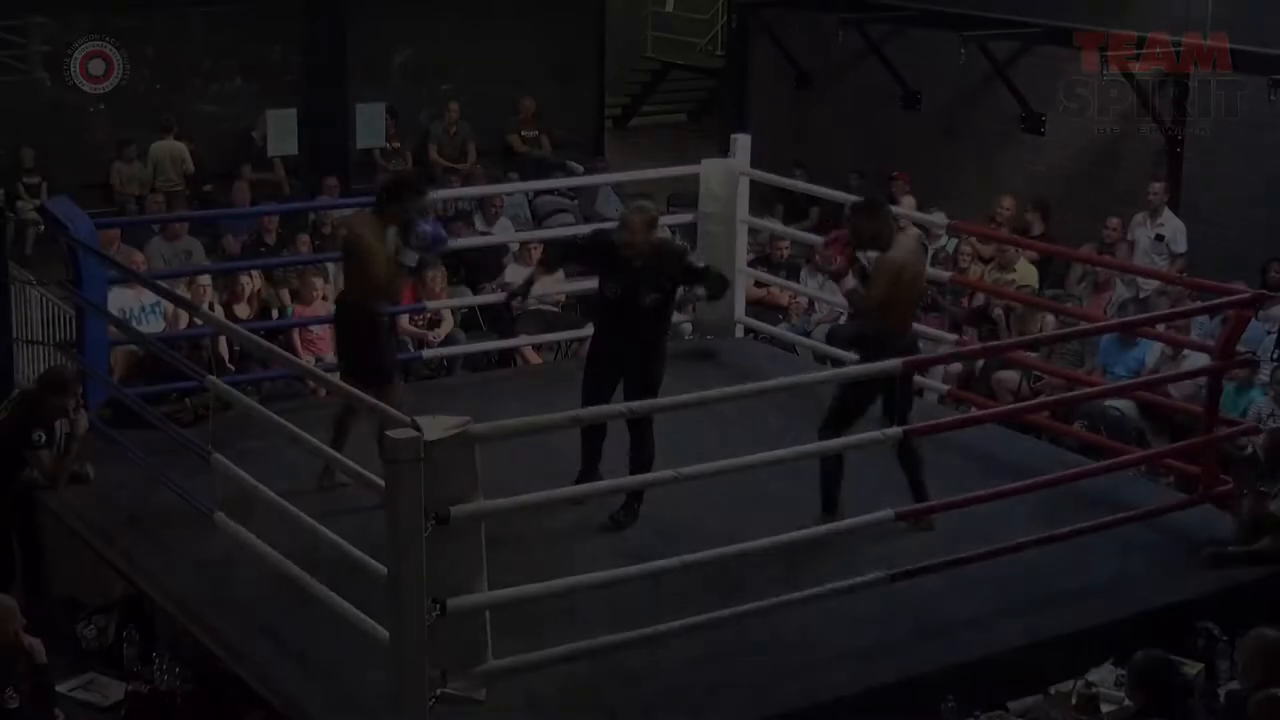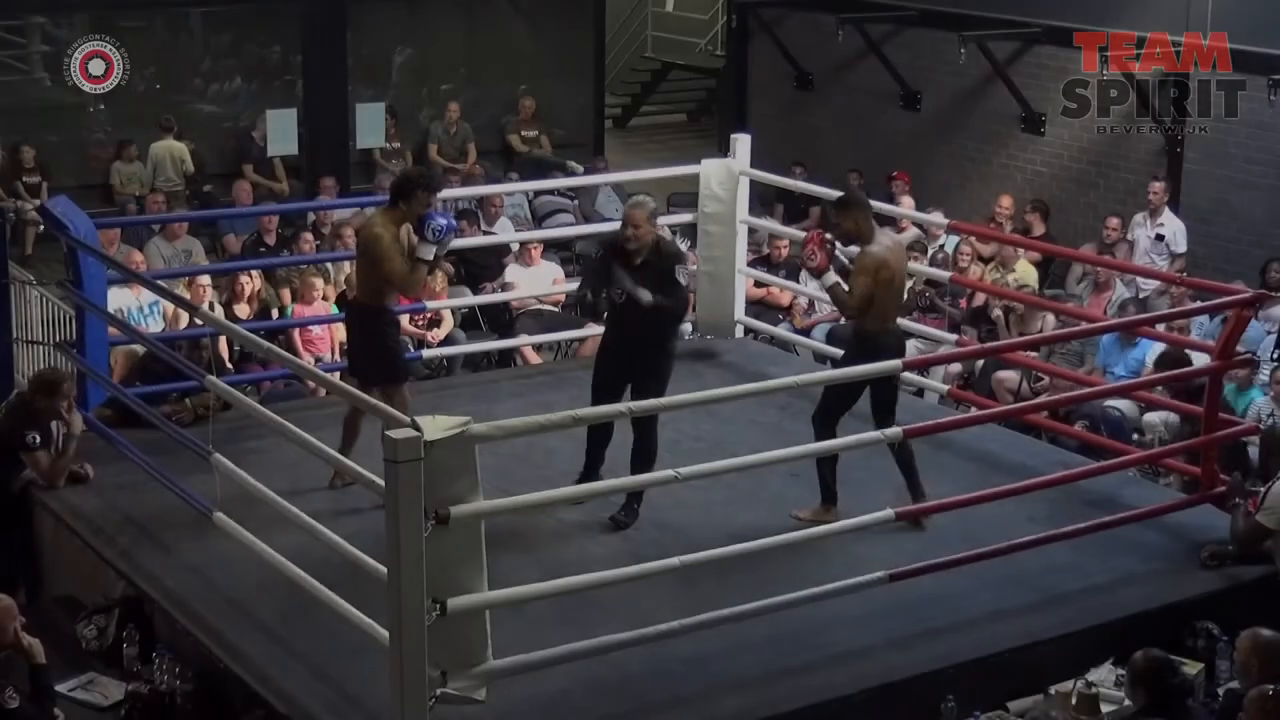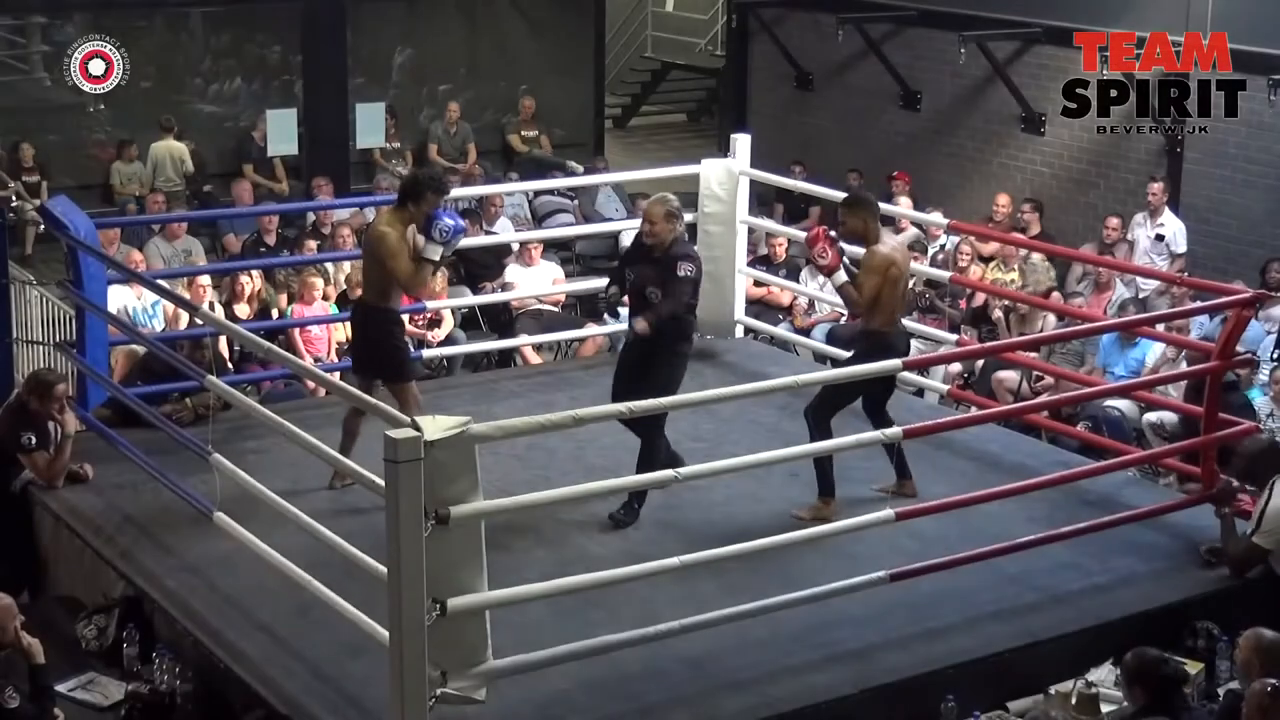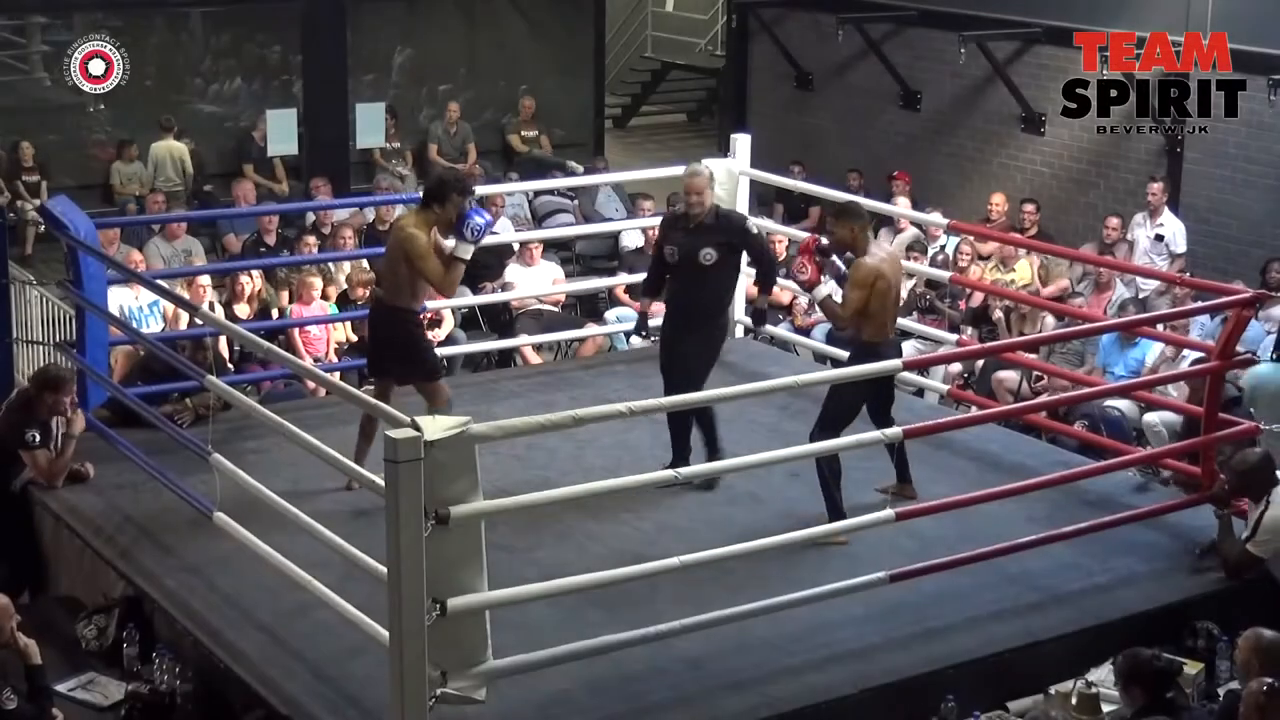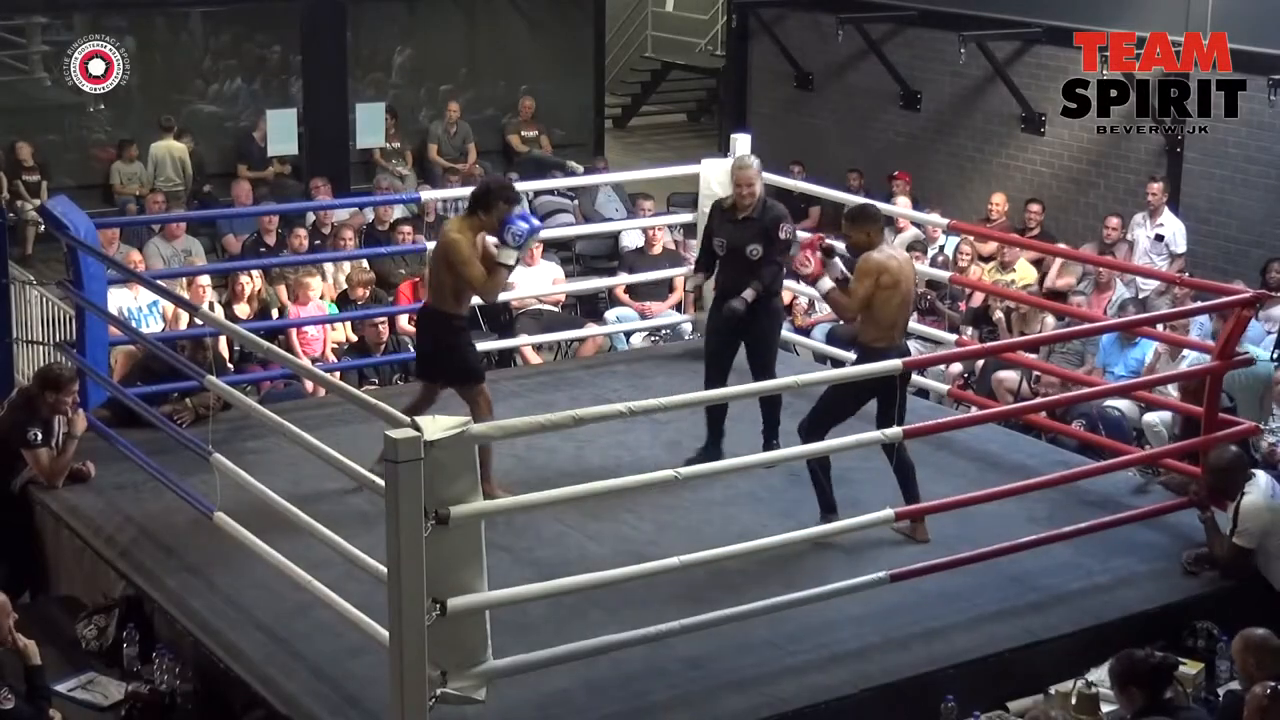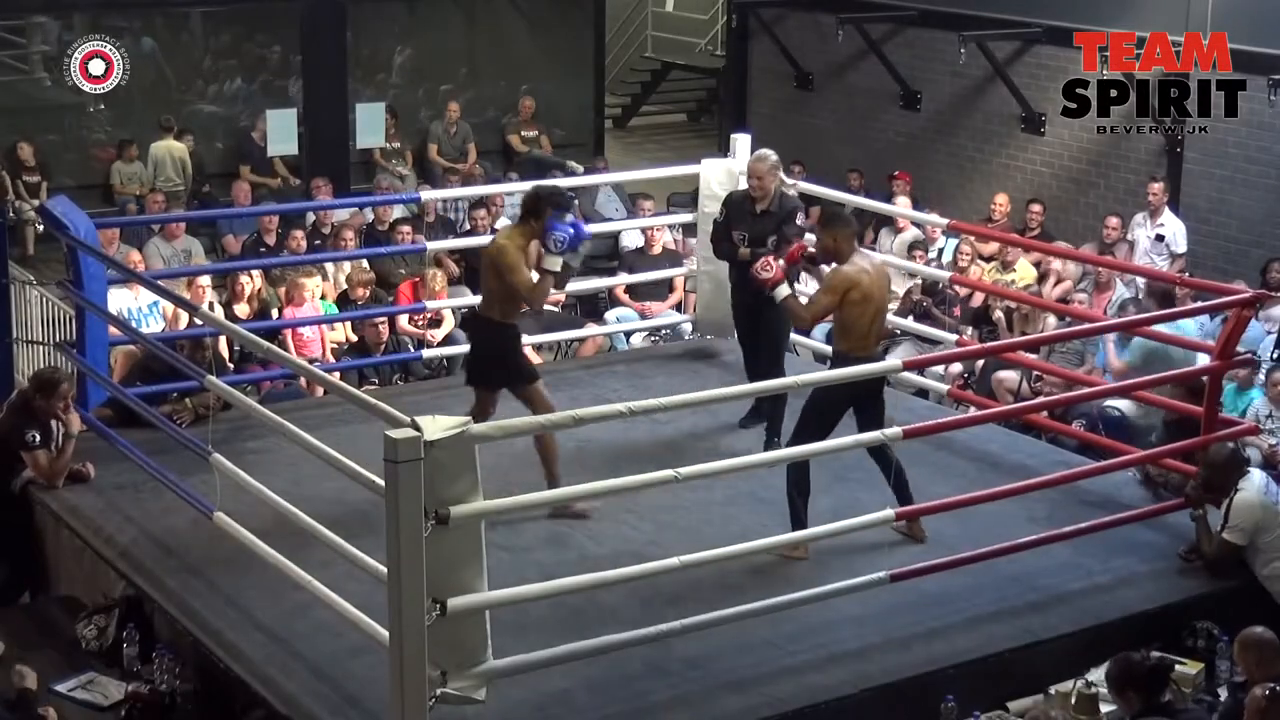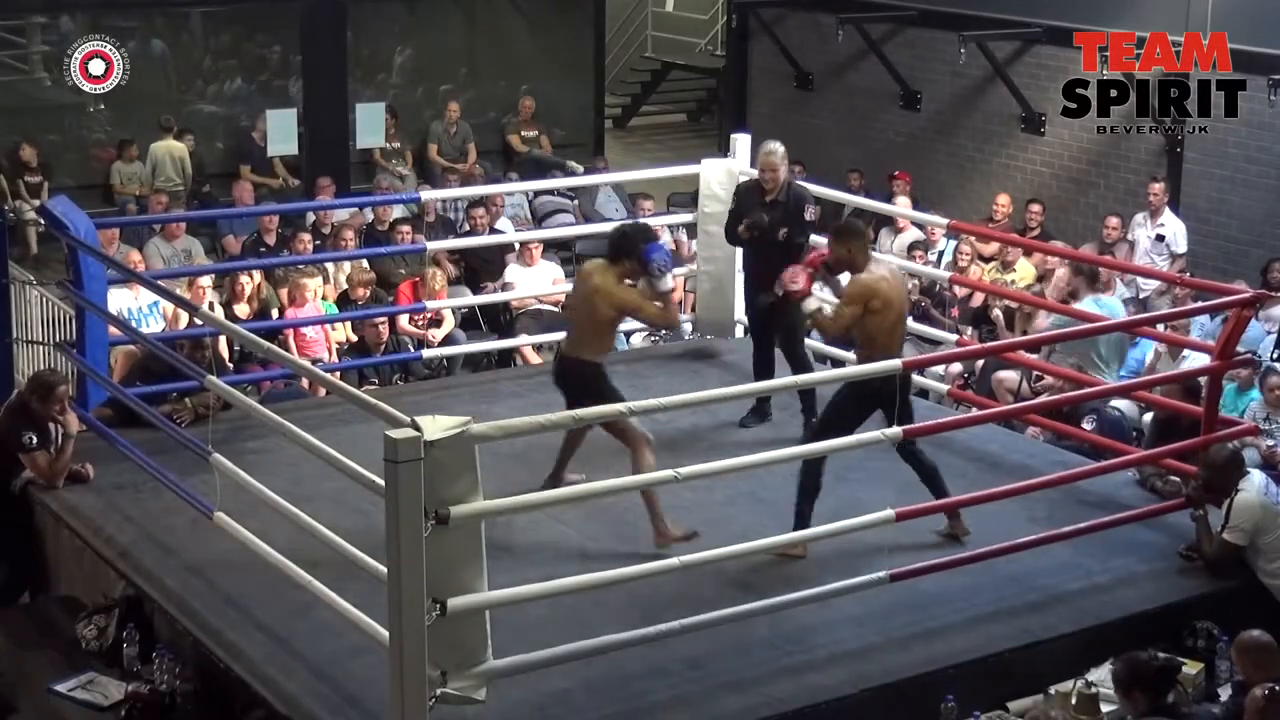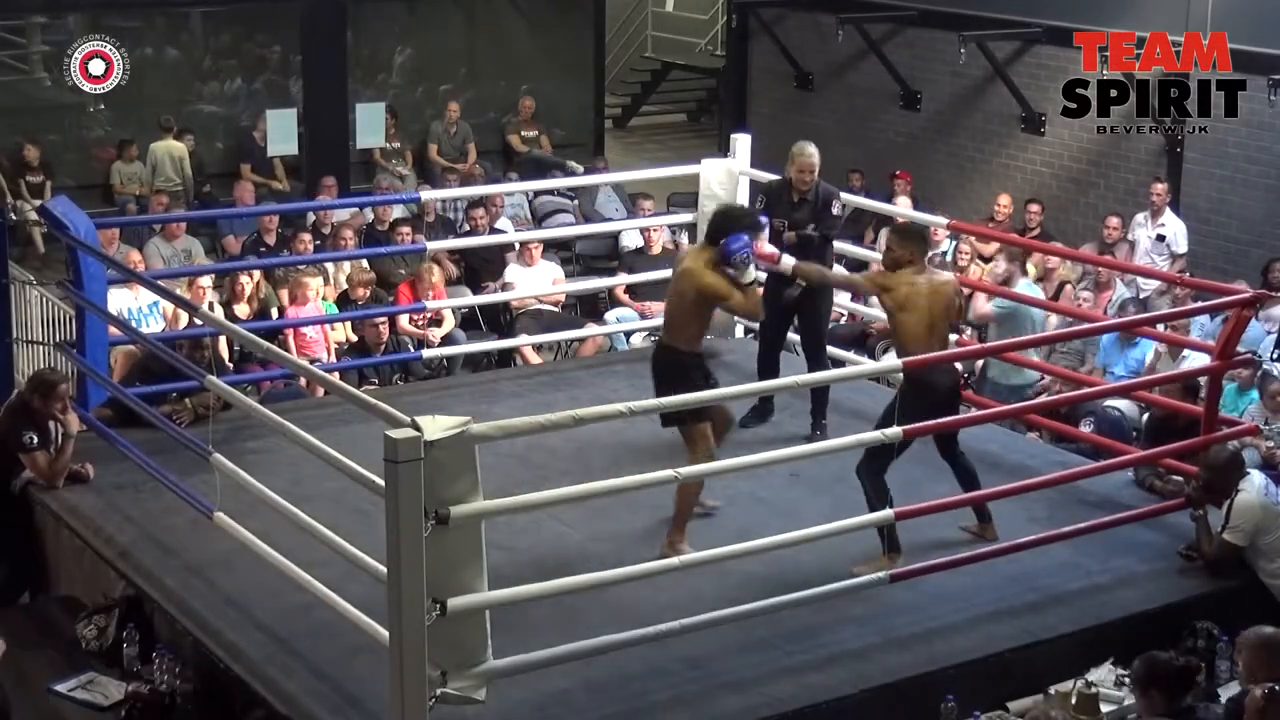
dt=0.4s
person 1, frame 1
left shoulder: (891, 261)
right shoulder: (911, 247)
left elbow: (866, 310)
right wrist: (854, 256)
left hip: (883, 351)
right hip: (903, 346)
left knee: (831, 429)
right knee: (898, 429)
left ankle: (829, 515)
person 1, frame 2
left shoulder: (871, 256)
right shoulder: (892, 244)
left elbow: (850, 308)
left wrist: (824, 272)
right wrist: (833, 255)
left hip: (869, 345)
right hip: (891, 339)
left knee: (824, 420)
right knee: (886, 420)
left ankle: (828, 507)
right ankle: (918, 499)
person 1, frame 3
left shoulder: (878, 255)
right shoulder: (893, 244)
left elbow: (857, 304)
right elbow: (866, 288)
left wrist: (832, 269)
right wrist: (838, 256)
left hip: (878, 345)
right hip: (894, 339)
left knee: (817, 413)
right knee: (876, 409)
left ankle: (826, 502)
right ankle: (905, 481)
person 1, frame 4
left shoulder: (866, 266)
right shoulder: (886, 252)
left elbow: (842, 320)
left wrist: (815, 285)
right wrist: (829, 261)
left hip: (869, 355)
right hip: (888, 349)
left knee: (823, 435)
right knee: (882, 417)
left ankle: (836, 525)
right ankle: (905, 484)
person 1, frame 5
left shoulder: (872, 261)
right shoulder: (902, 258)
left elbow: (849, 311)
left wrist: (818, 278)
right wrist: (832, 263)
left hip: (873, 360)
right hip: (899, 355)
left knee: (811, 430)
right knee: (892, 440)
left ankle: (829, 517)
right ankle: (917, 523)
person 1, frame 6
left shoulder: (844, 274)
right shoulder: (877, 267)
left elbow: (805, 321)
left wrist: (777, 285)
right wrist: (811, 266)
left hip: (848, 370)
right hip: (875, 365)
left knee: (799, 449)
right knee: (878, 444)
left ankle: (797, 540)
right ankle: (914, 522)
person 1, frame 7
left shoulder: (863, 284)
right shoulder: (892, 272)
left elbow: (832, 331)
left wrist: (805, 295)
right wrist: (827, 273)
left hip: (870, 379)
right hip: (899, 375)
right knee: (909, 447)
left ankle: (799, 538)
right ankle: (955, 520)
person 1, frame 8
left shoulder: (889, 281)
right shoulder: (949, 282)
left elbow: (830, 279)
left wrist: (778, 261)
left hip: (920, 385)
right hip: (949, 377)
left knee: (870, 468)
right knee: (952, 451)
left ankle: (891, 555)
right ankle: (986, 524)
person 2, frame 1
left shoulder: (390, 228)
right shoulder: (365, 233)
left elbow: (390, 289)
right elbow: (389, 292)
left wrist: (416, 252)
right wrist: (408, 252)
left hip: (370, 315)
right hip: (359, 318)
right knee: (388, 399)
left ankle: (330, 471)
person 2, frame 2
left shoulder: (402, 226)
right shoulder: (378, 233)
left elbow: (423, 270)
right elbow: (409, 288)
left wrist: (437, 247)
right wrist: (427, 246)
left hip: (371, 314)
right hip: (372, 318)
left knee: (364, 395)
right knee: (398, 402)
left ankle: (341, 471)
person 2, frame 3
left shoulder: (407, 227)
right shoulder: (385, 233)
left elbow: (427, 270)
right elbow: (414, 287)
left wrist: (444, 247)
right wrist: (434, 245)
left hip: (372, 315)
right hip: (379, 319)
left knee: (363, 396)
right knee: (410, 402)
left ankle: (341, 471)
person 2, frame 4
left shoulder: (421, 225)
right shoulder: (413, 235)
left elbow: (443, 264)
right elbow: (447, 287)
left wrist: (462, 243)
right wrist: (466, 245)
left hip: (385, 314)
right hip: (400, 320)
left knee: (380, 395)
right knee: (440, 399)
person 2, frame 5
left shoulder: (473, 232)
right shoulder: (456, 239)
left elbow: (492, 268)
right elbow: (489, 293)
left wrist: (512, 249)
right wrist: (509, 251)
left hip: (434, 321)
right hip: (445, 325)
left knee: (425, 397)
right knee: (482, 405)
right ankle: (487, 487)
person 2, frame 6
left shoulder: (529, 240)
right shoulder: (506, 246)
left elbow: (555, 283)
right elbow: (535, 299)
left wrist: (565, 256)
right wrist: (554, 258)
left hip: (497, 330)
right hip: (495, 333)
left knee: (483, 409)
right knee: (544, 410)
person 2, frame 7
left shoulder: (591, 269)
right shoulder: (616, 293)
right elbow: (670, 321)
left wrist: (652, 281)
right wrist: (662, 279)
left hip: (565, 364)
right hip: (584, 372)
right knee: (641, 441)
left ankle: (556, 478)
right ankle: (661, 529)
person 2, frame 8
left shoulder: (700, 256)
right shoulder: (703, 275)
left elbow: (734, 285)
right elbow: (753, 311)
left wrist: (744, 268)
right wrist: (747, 269)
left hip: (686, 356)
right hip: (677, 362)
left knee: (723, 421)
right knee: (703, 450)
left ankle: (692, 497)
right ankle: (675, 542)
person 3, frame 1
left shoulder: (671, 257)
right shoulder: (605, 246)
left elbow: (717, 283)
right elbow: (564, 253)
left wrist: (700, 291)
right wrist: (530, 281)
left hip: (646, 351)
right hip: (605, 344)
left knee: (639, 422)
right knee: (592, 411)
left ankle: (634, 501)
right ankle: (589, 472)
person 3, frame 2
left shoulder: (671, 257)
right shoulder: (612, 247)
left elbow: (678, 307)
right elbow: (589, 283)
left wrist: (636, 292)
right wrist: (593, 296)
left hip: (654, 348)
right hip: (616, 341)
left knee: (643, 422)
right knee: (600, 411)
left ankle: (634, 501)
right ankle: (590, 473)
person 3, frame 3
left shoulder: (685, 259)
right shoulder: (643, 242)
left elbow: (676, 302)
right elbow: (621, 270)
left wrist: (640, 327)
right wrist: (614, 293)
left hip: (671, 348)
right hip: (640, 340)
left knee: (651, 420)
right knee: (622, 405)
left ankle: (635, 501)
right ankle: (669, 459)
person 3, frame 4
left shoulder: (731, 223)
right shoulder: (671, 223)
left elbow: (766, 260)
right elbow: (657, 270)
left wrist: (761, 304)
right wrist: (644, 310)
left hip: (710, 322)
right hip: (674, 318)
left knee: (689, 389)
right knee: (673, 390)
left ankle: (714, 456)
right ankle: (680, 460)
person 3, frame 5
left shoulder: (776, 216)
right shoulder: (719, 210)
left elbow: (774, 265)
right elbow: (707, 253)
left wrist: (745, 299)
right wrist: (696, 281)
left hip: (763, 308)
right hip: (723, 303)
left knee: (763, 377)
right knee: (714, 374)
left ankle: (772, 441)
right ankle: (712, 445)
person 3, frame 6
left shoulder: (791, 207)
right shoulder: (734, 202)
left elbow: (788, 250)
right elbow: (719, 245)
right wrist: (751, 254)
right hip: (742, 291)
left knee: (773, 363)
right knee: (751, 354)
left ankle: (773, 436)
right ankle: (762, 404)
person 3, frame 7
left shoulder: (801, 198)
right shoulder: (744, 192)
left elbow: (797, 249)
right elbow: (730, 235)
left wrist: (778, 290)
right wrist: (747, 228)
right hip: (756, 280)
left knee: (794, 349)
right knee: (761, 344)
left ankle: (811, 417)
right ankle: (762, 405)
person 3, frame 8
left shoulder: (828, 197)
right shoulder: (771, 191)
left elbow: (821, 246)
left wrist: (800, 284)
right wrist: (795, 236)
left hip: (814, 285)
right hip: (778, 281)
left knee: (815, 351)
right knee: (769, 344)
left ankle: (819, 420)
right ankle: (764, 405)
person 4, frame 1
left shoulder: (41, 405)
right shoulder: (29, 421)
left elbow: (53, 461)
right elbow: (55, 479)
left wrist: (75, 466)
right wrist: (76, 435)
left knee: (34, 554)
left ankle: (35, 609)
person 4, frame 2
left shoulder: (42, 409)
right shoulder: (23, 424)
left elbow: (50, 459)
right elbow: (53, 479)
left wrist: (73, 468)
right wrist: (73, 434)
left knee: (28, 557)
person 4, frame 3
left shoulder: (44, 411)
right shoulder: (20, 425)
left elbow: (50, 459)
right elbow: (53, 479)
left wrist: (73, 468)
right wrist: (68, 433)
left knee: (27, 558)
person 4, frame 4
left shoulder: (43, 406)
right shoulder: (23, 422)
left elbow: (50, 458)
right elbow: (52, 479)
left wrist: (73, 468)
right wrist: (73, 434)
left knee: (28, 558)
person 4, frame 5
left shoulder: (42, 406)
right shoulder: (25, 421)
left elbow: (51, 458)
right elbow: (53, 478)
left wrist: (74, 467)
right wrist: (74, 434)
left knee: (28, 559)
right knee: (20, 564)
person 4, frame 6
left shoulder: (42, 408)
right shoulder: (23, 423)
left elbow: (51, 460)
right elbow: (53, 479)
left wrist: (74, 469)
right wrist: (71, 433)
left knee: (25, 559)
right knee: (20, 566)
person 4, frame 7
left shoulder: (43, 411)
right shoulder: (20, 425)
left elbow: (51, 461)
right elbow: (53, 479)
left wrist: (73, 469)
right wrist: (70, 434)
left knee: (27, 560)
right knee: (21, 567)
person 4, frame 8
left shoulder: (42, 412)
right shoulder: (20, 424)
left elbow: (51, 461)
right elbow: (53, 479)
left wrist: (74, 470)
right wrist: (70, 434)
left knee: (28, 561)
right knee: (21, 567)
